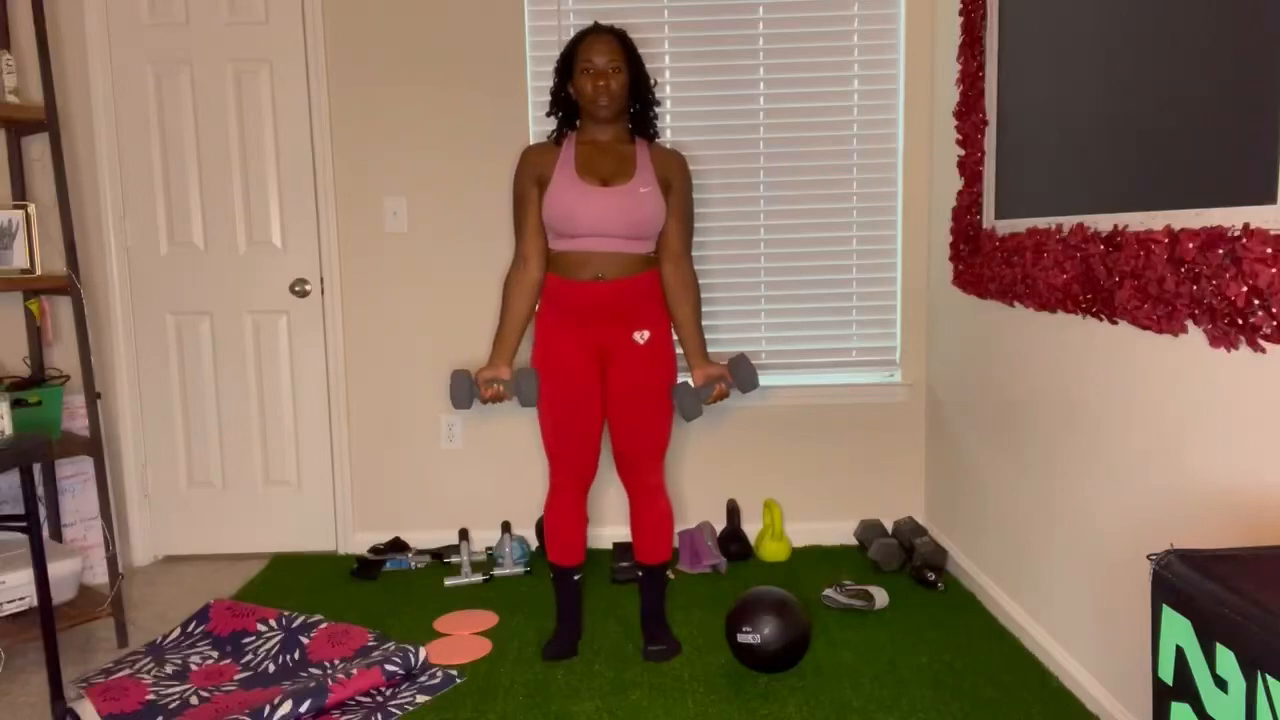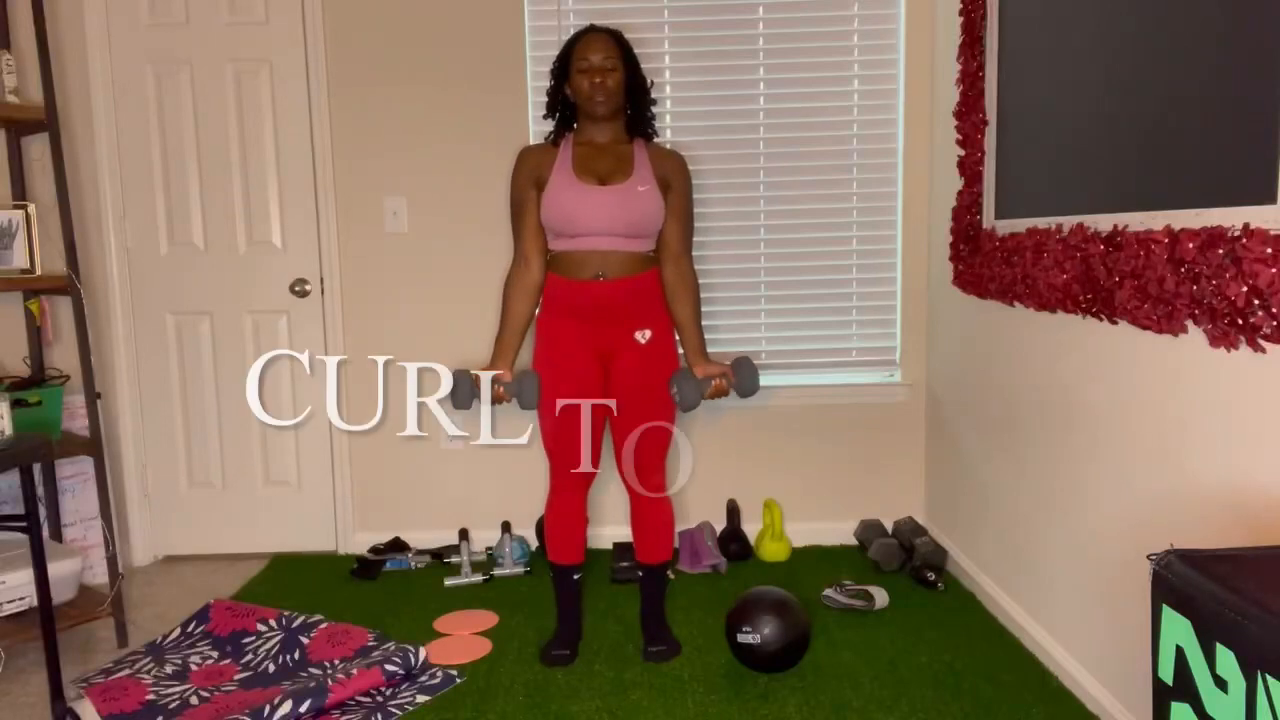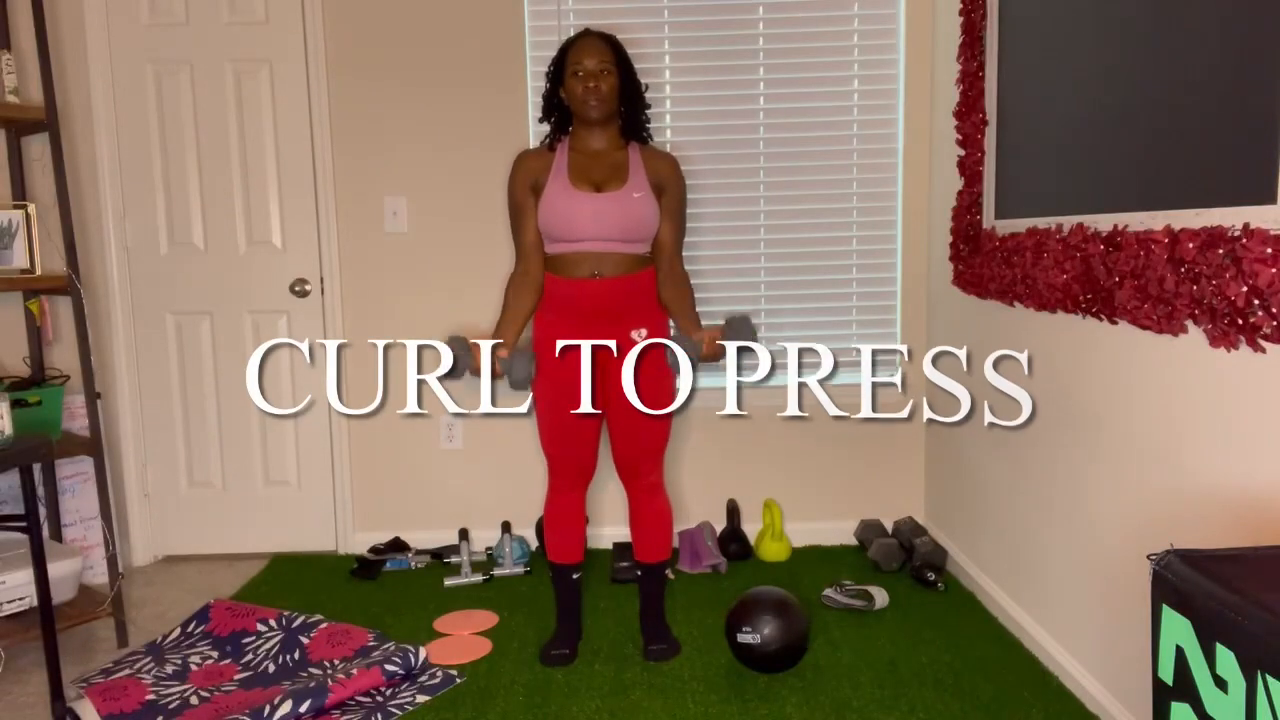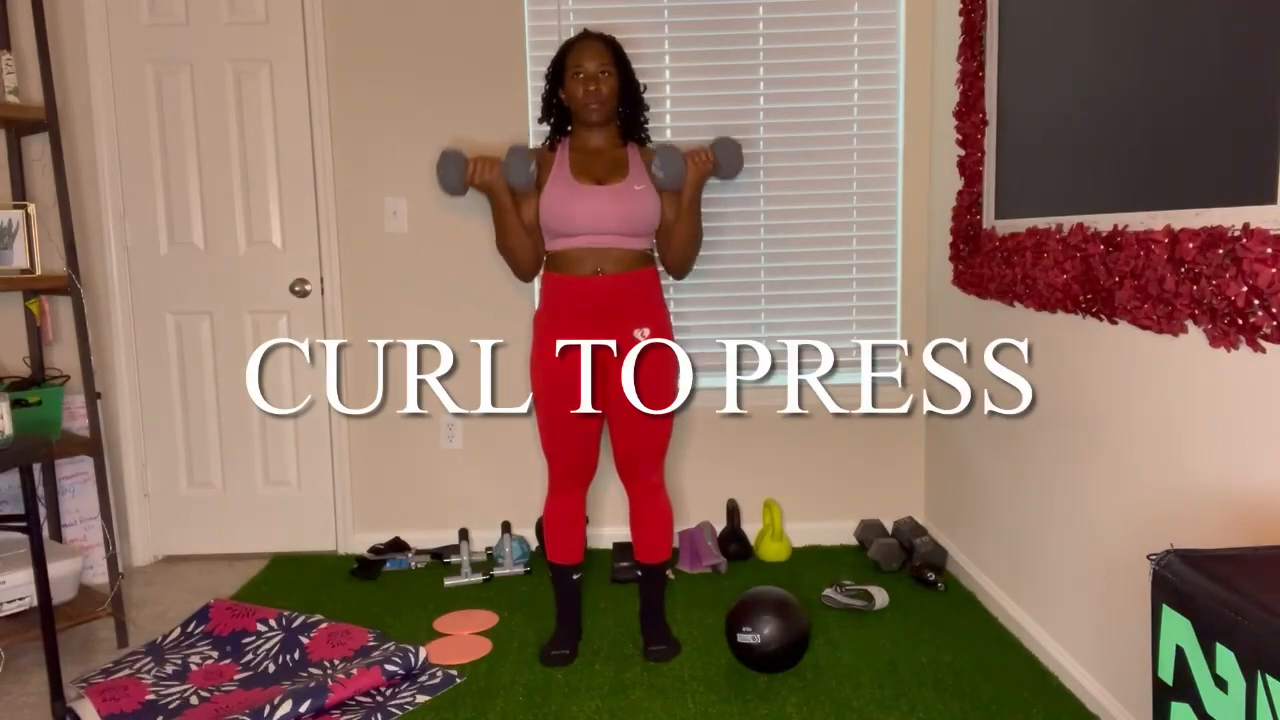
dt=0.4s
person 1, frame 1
left shoulder: (666, 165)
right shoulder: (540, 162)
left elbow: (677, 264)
right elbow: (527, 264)
left wrist: (699, 356)
right wrist: (501, 356)
left hip: (641, 328)
right hip: (564, 328)
left knee: (644, 476)
right knee: (568, 477)
left ankle: (654, 616)
right ankle: (567, 618)
person 1, frame 2
left shoulder: (664, 165)
right shoulder: (537, 163)
left elbow: (676, 264)
right elbow: (527, 265)
left wrist: (697, 355)
right wrist: (503, 358)
left hip: (642, 328)
right hip: (565, 329)
left knee: (648, 476)
right knee: (568, 478)
left ankle: (654, 616)
right ankle: (567, 620)
person 1, frame 3
left shoulder: (658, 168)
right shoulder: (533, 168)
left elbow: (669, 265)
right elbow: (529, 267)
left wrist: (693, 330)
right wrist: (504, 339)
left hip: (639, 329)
right hip: (562, 331)
left knee: (644, 475)
right knee: (566, 478)
left ankle: (653, 615)
right ankle: (567, 619)
person 1, frame 4
left shoulder: (656, 163)
right shoulder: (536, 165)
left elbow: (677, 263)
right elbow: (526, 264)
left wrist: (691, 191)
right wrist: (497, 198)
left hip: (641, 327)
right hip: (563, 330)
left knee: (645, 476)
right knee: (567, 478)
left ankle: (654, 615)
right ankle: (567, 619)
